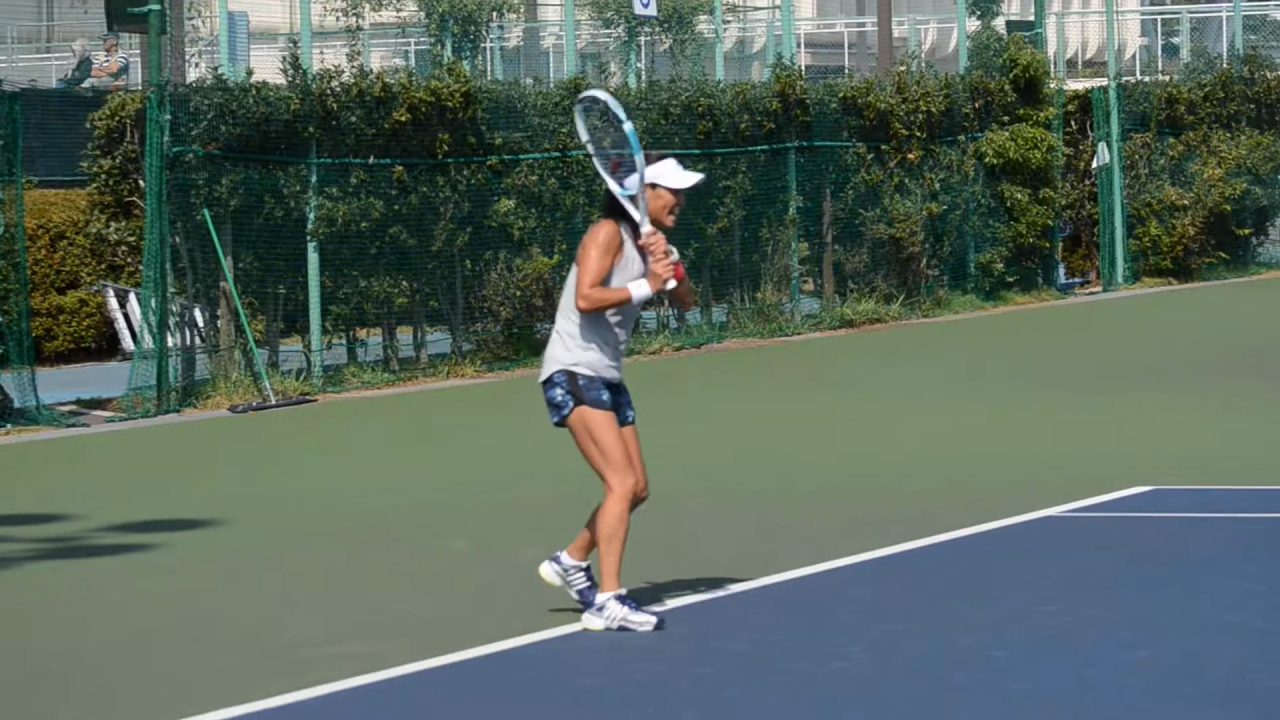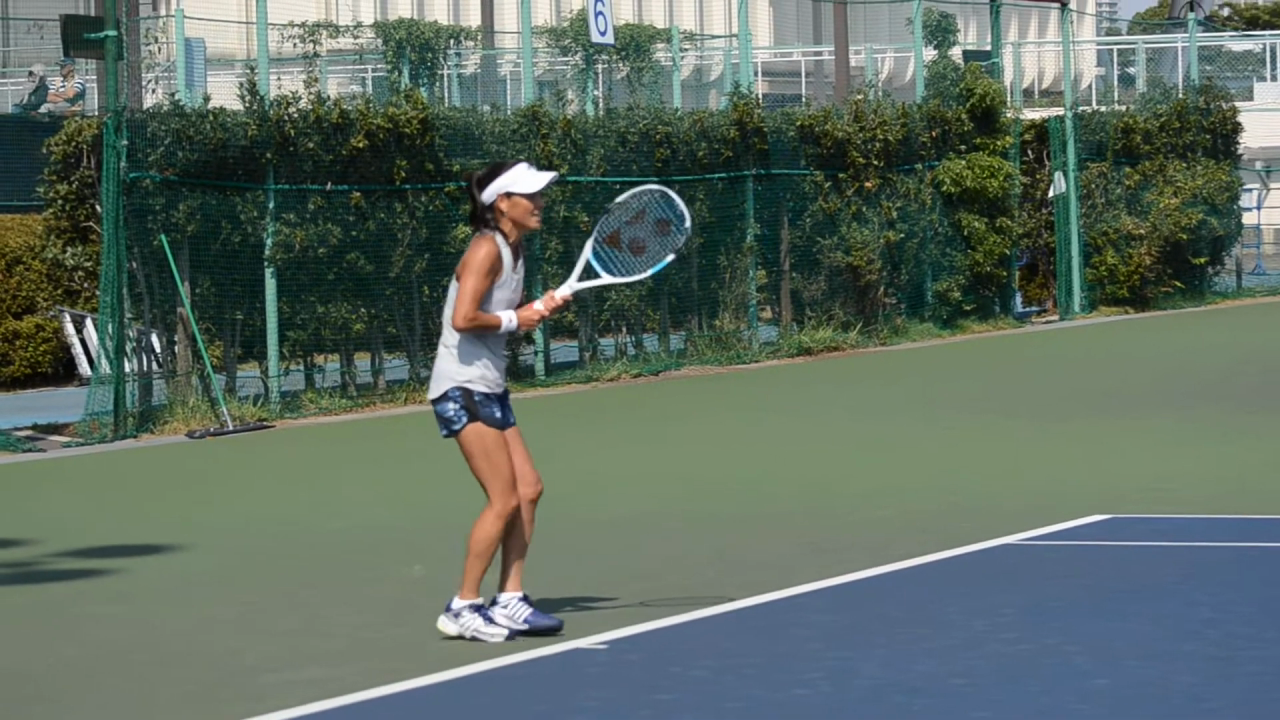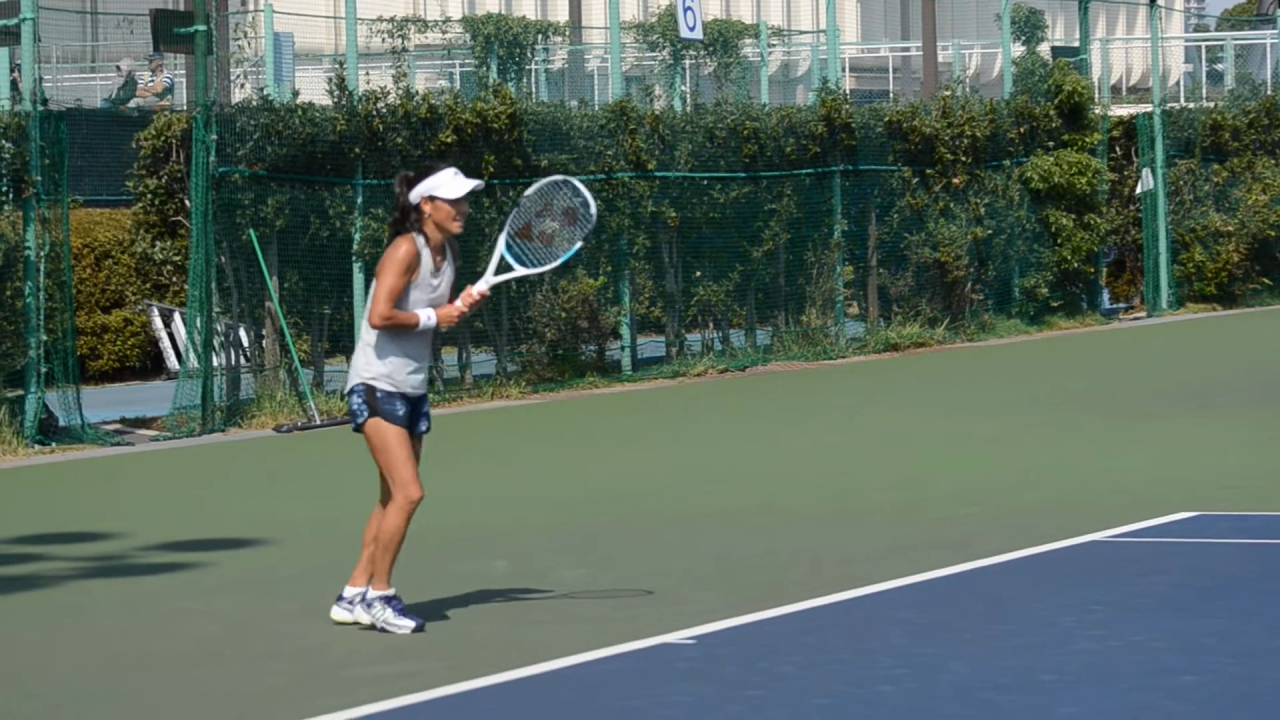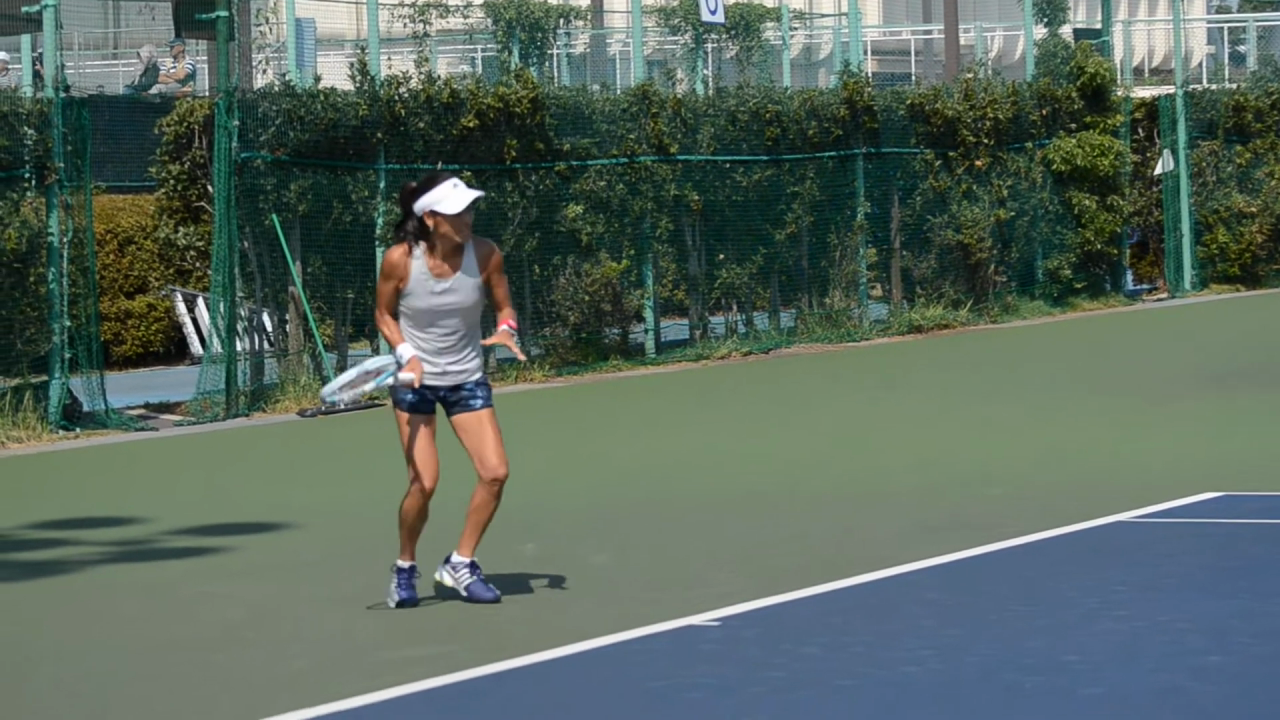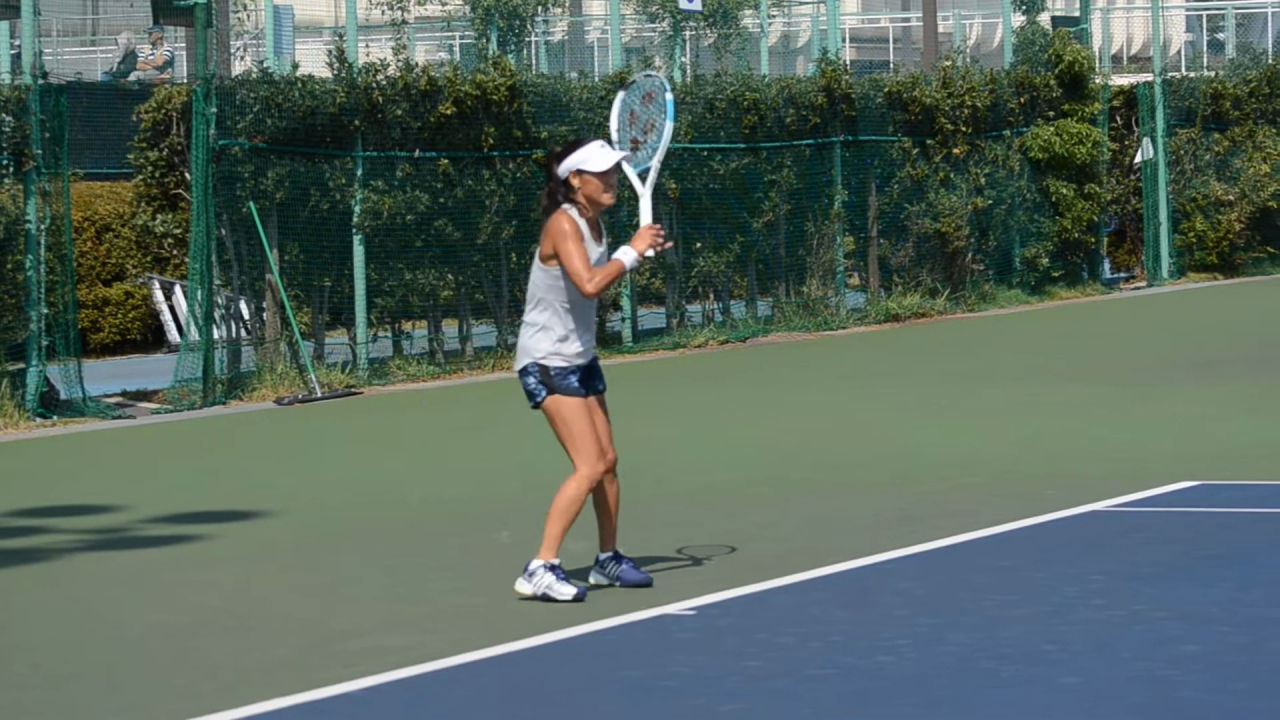
dt=1s
person 1, frame 1
left shoulder: (652, 243)
right shoulder: (607, 232)
left elbow: (686, 296)
right elbow: (585, 299)
left wrist: (667, 260)
right wrist: (644, 287)
left hip: (605, 377)
right hip: (573, 374)
left knee: (635, 490)
right knee: (623, 484)
left ankle: (571, 562)
right ankle: (607, 602)
person 1, frame 2
left shoulder: (515, 249)
right shoulder: (485, 248)
right elbow: (462, 319)
left wrist: (542, 308)
right wrist: (514, 320)
left hip: (488, 387)
right hip: (463, 388)
left knee: (529, 490)
right knee: (504, 498)
left ankle: (510, 601)
right ankle: (464, 606)
person 1, frame 3
left shoulder: (449, 250)
right shoulder: (405, 249)
right elbow: (379, 317)
left wrist: (462, 304)
right wrist: (433, 317)
left hip: (411, 387)
right hip: (376, 384)
left knee: (396, 498)
right knee: (408, 493)
left ankle: (356, 595)
right ankle: (379, 593)
person 1, frame 4
left shoulder: (486, 253)
right shoulder: (399, 258)
left elbow: (504, 307)
right elbow: (383, 315)
left wrist: (505, 332)
right wrist: (407, 356)
left hip: (466, 376)
right hip: (415, 378)
left knee: (495, 473)
right knee: (424, 480)
left ankle: (460, 563)
right ankle: (405, 566)
person 1, frame 5
left shoulder: (596, 221)
right shoulder: (562, 223)
left elbow: (602, 276)
right elbow: (589, 285)
left wrist: (640, 250)
right wrist: (631, 251)
left hip: (579, 358)
right hip: (547, 361)
left knee: (606, 463)
right knee: (591, 465)
left ankle: (607, 559)
right ankle: (540, 568)
